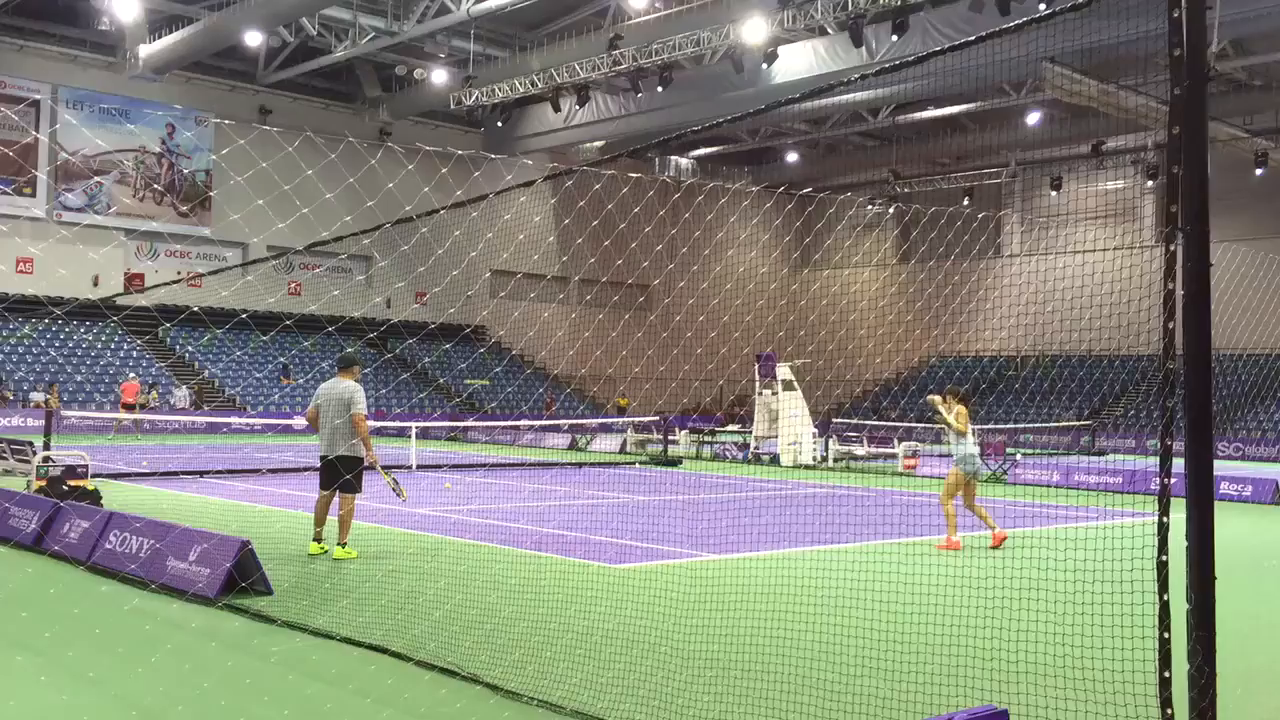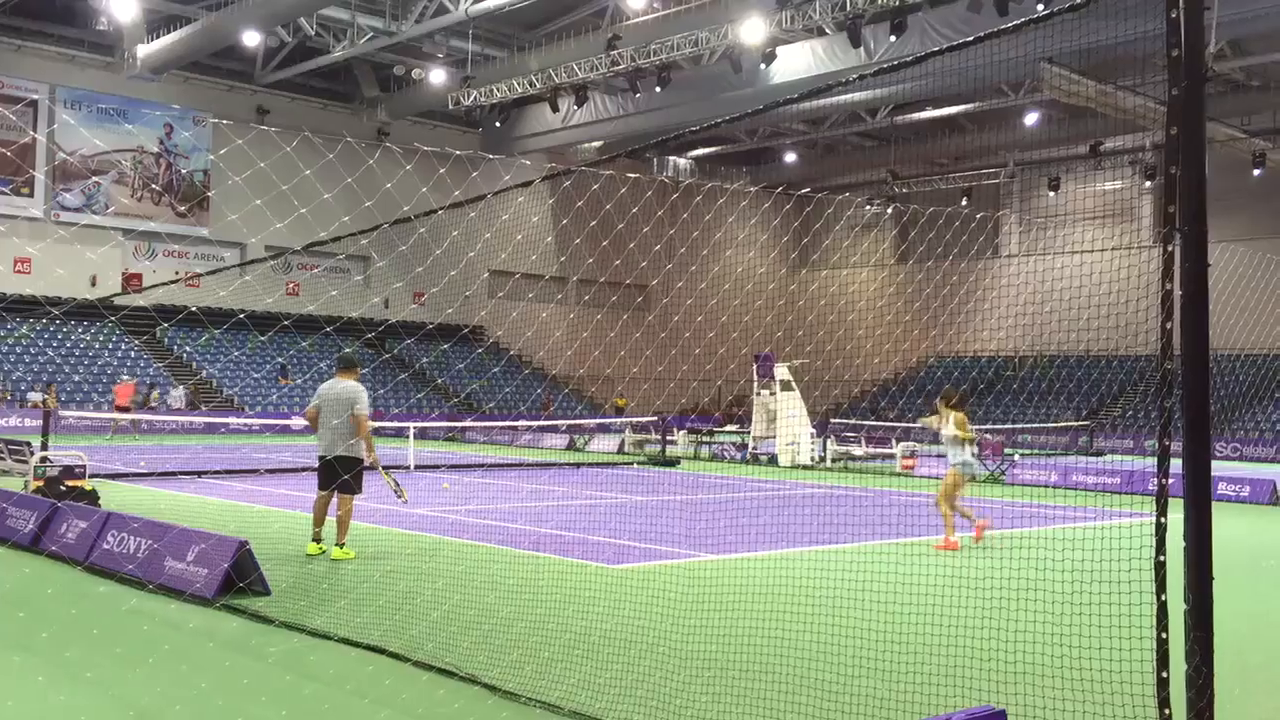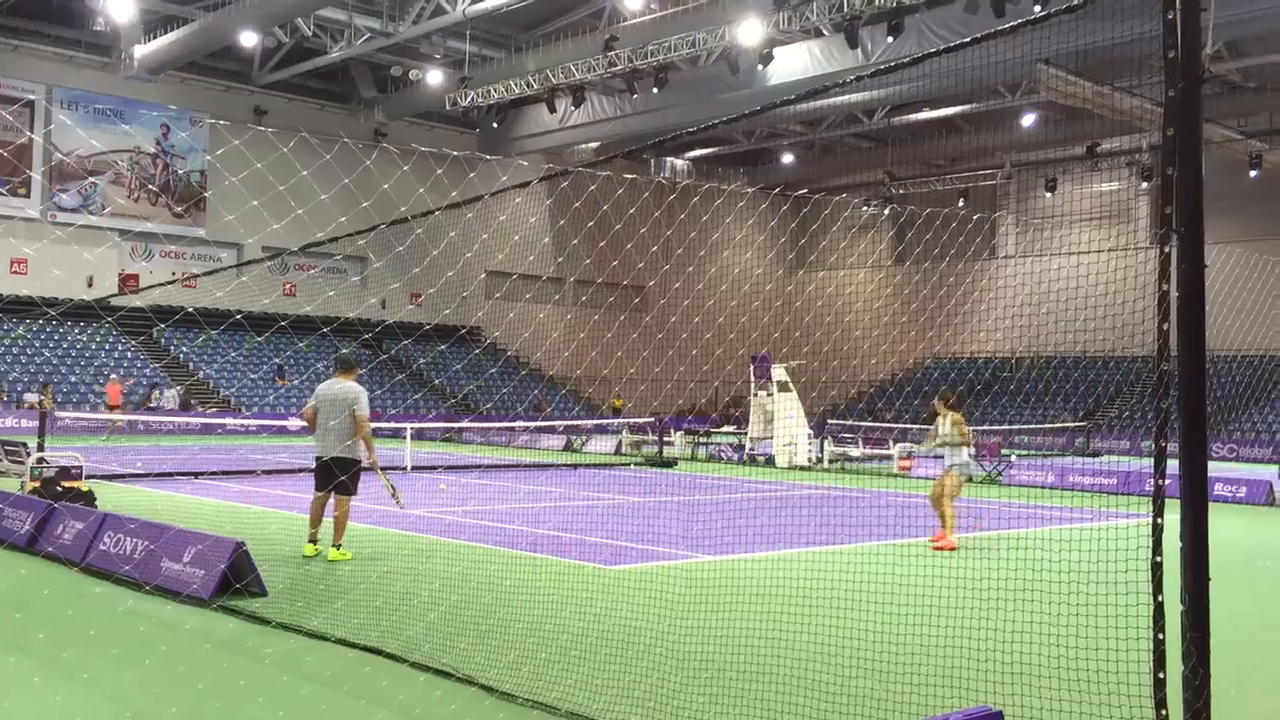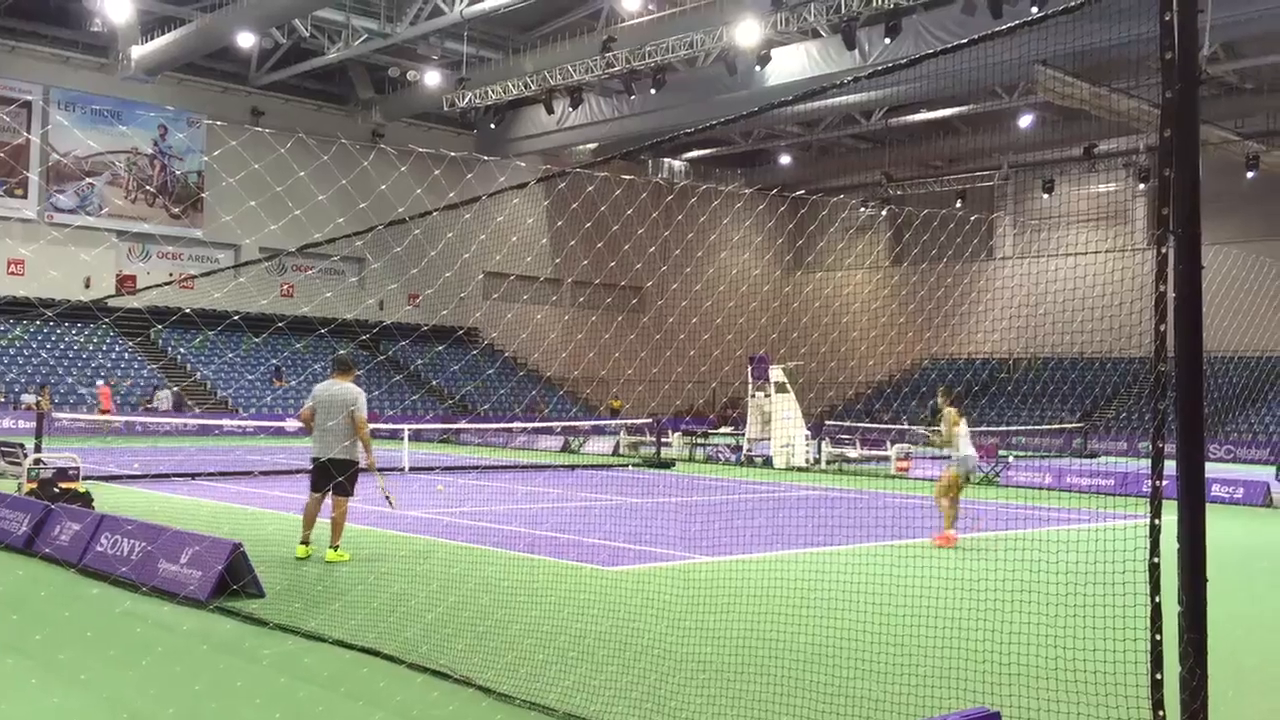
dt=0.2s
person 1, frame 1
left shoulder: (323, 388)
right shoulder: (355, 389)
left elbow: (310, 416)
right elbow: (359, 421)
right wrist: (369, 450)
left hip: (326, 450)
right hip: (350, 452)
left knee: (324, 495)
right knee: (347, 498)
left ankle: (316, 542)
right ankle: (341, 546)
person 1, frame 2
left shoulder: (323, 388)
right shoulder: (358, 390)
left elbow: (310, 415)
right elbow: (362, 422)
right wrist: (371, 451)
left hip: (326, 451)
right hip: (350, 452)
left knee: (323, 495)
right knee: (345, 499)
left ankle: (315, 542)
right ankle: (339, 547)
person 1, frame 3
left shoulder: (322, 388)
right shoulder: (358, 391)
left elbow: (307, 416)
right elbow: (362, 423)
right wrist: (371, 452)
left hip: (323, 451)
right hip: (348, 454)
left knee: (320, 496)
right knee: (342, 501)
left ankle: (311, 543)
right ankle: (336, 548)
person 1, frame 4
left shoulder: (319, 389)
right shoulder: (356, 392)
left elbow: (305, 416)
right elbow: (361, 425)
right wrist: (369, 454)
left hip: (319, 453)
right hip: (346, 454)
left knee: (314, 498)
right knee: (340, 502)
left ankle: (303, 544)
right ankle: (333, 549)
person 2, frame 1
left shoulder: (960, 410)
right shoulder: (950, 410)
left elbow: (961, 429)
right elbow: (931, 399)
left wrist: (948, 421)
right wrist: (936, 400)
left hip: (965, 460)
right hip: (969, 461)
left knee: (945, 498)
right knee: (970, 504)
left ankle: (953, 539)
right ankle: (997, 532)
person 2, frame 2
left shoulder: (959, 417)
right shoulder: (940, 418)
left elbow: (973, 438)
right elbow: (923, 422)
left wrist: (958, 435)
right wrist: (930, 422)
left hip: (964, 464)
right hip: (955, 464)
left knee: (942, 499)
right knee: (949, 503)
left ankle: (951, 540)
right ankle: (977, 523)
person 2, frame 3
left shoulder: (955, 417)
right shoulder: (940, 419)
left elbow: (967, 441)
right elbow: (932, 439)
left wrist: (946, 441)
right wrist: (932, 442)
left hip: (960, 464)
right hip: (950, 464)
left knee: (947, 498)
right knee: (934, 497)
left ankle: (950, 539)
right ankle: (944, 532)
person 2, frame 4
left shoulder: (947, 413)
right shoulder: (957, 414)
left elbow: (946, 439)
left wrist: (937, 440)
right wrist: (942, 441)
left hip: (962, 459)
right hip: (969, 459)
left knee: (941, 494)
right knee: (953, 497)
left ankle: (948, 534)
right ankle: (948, 532)
